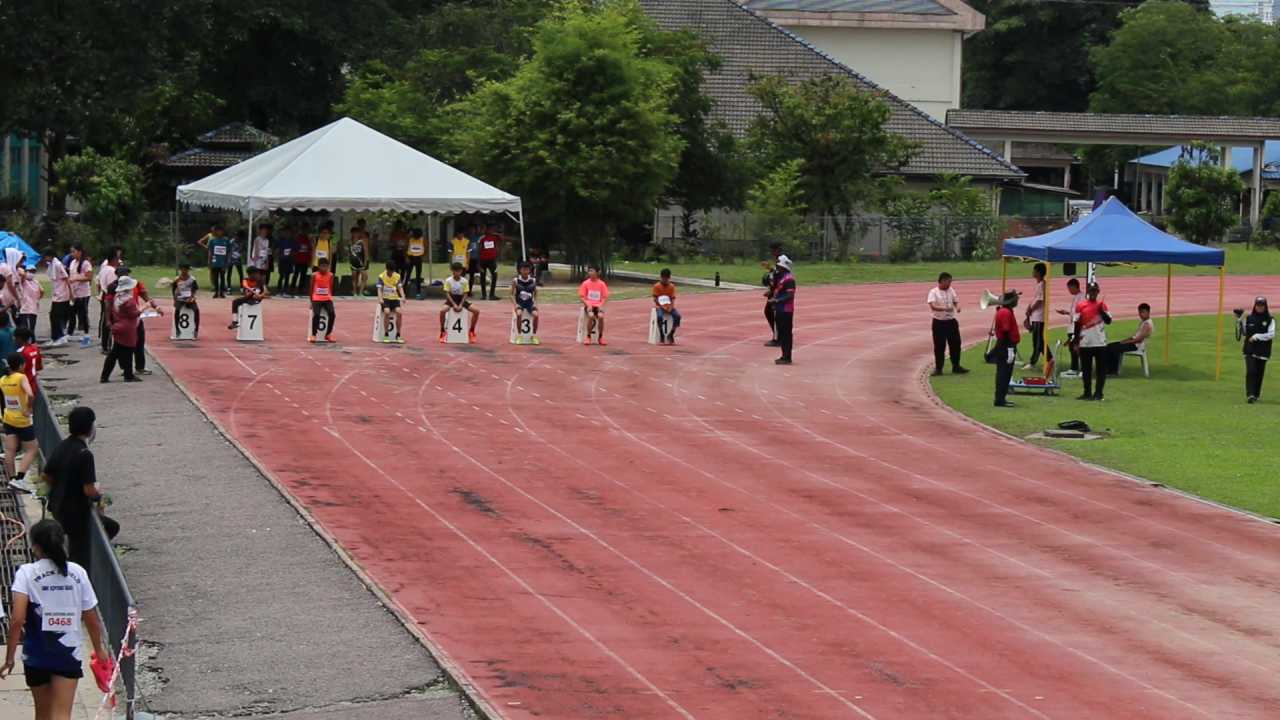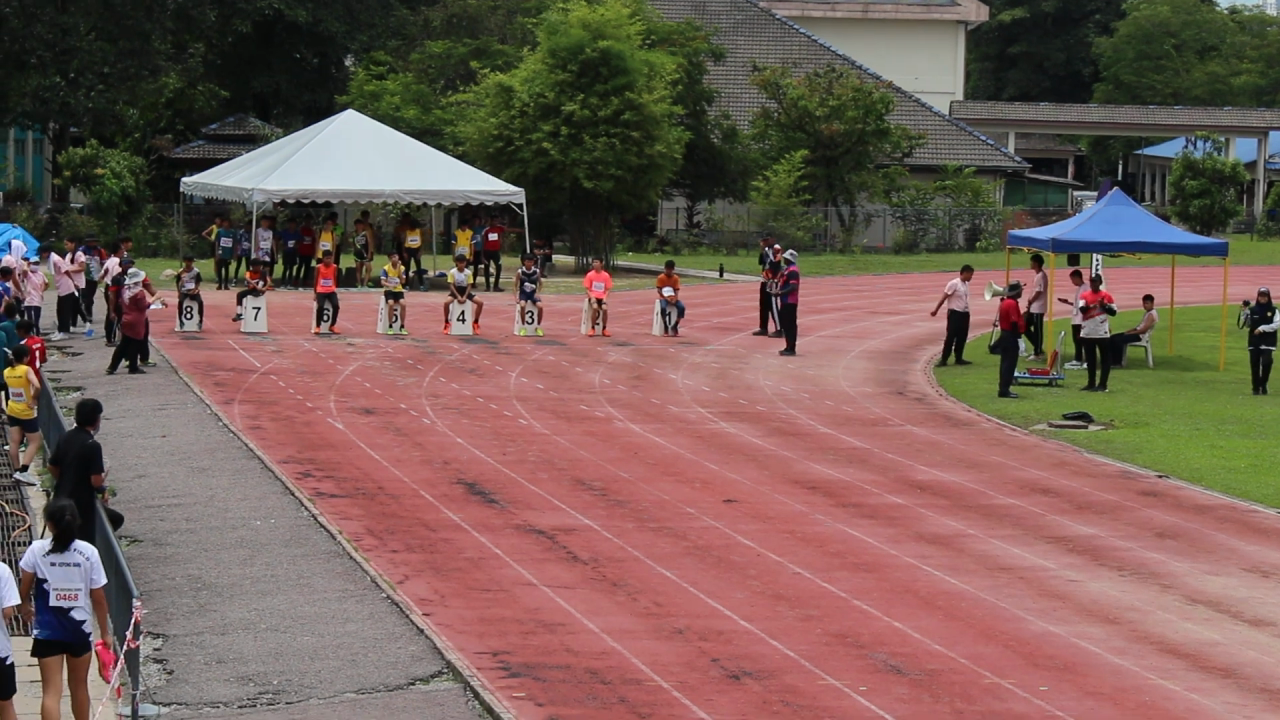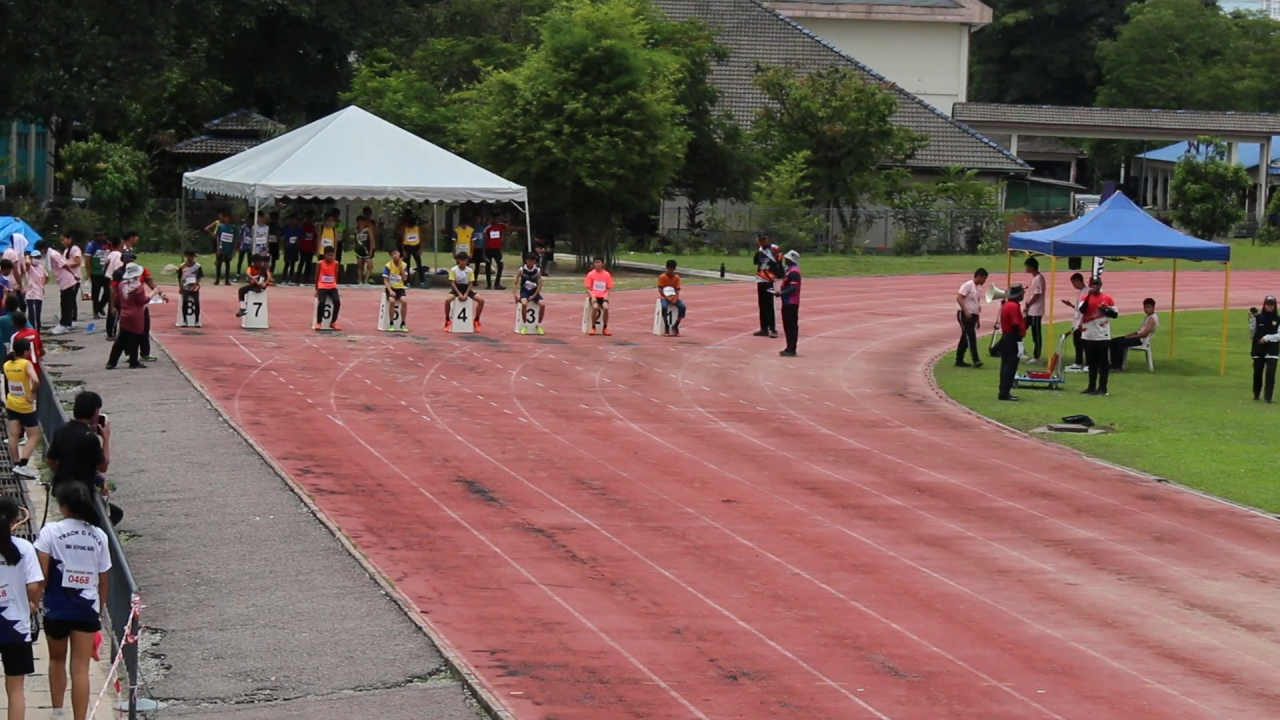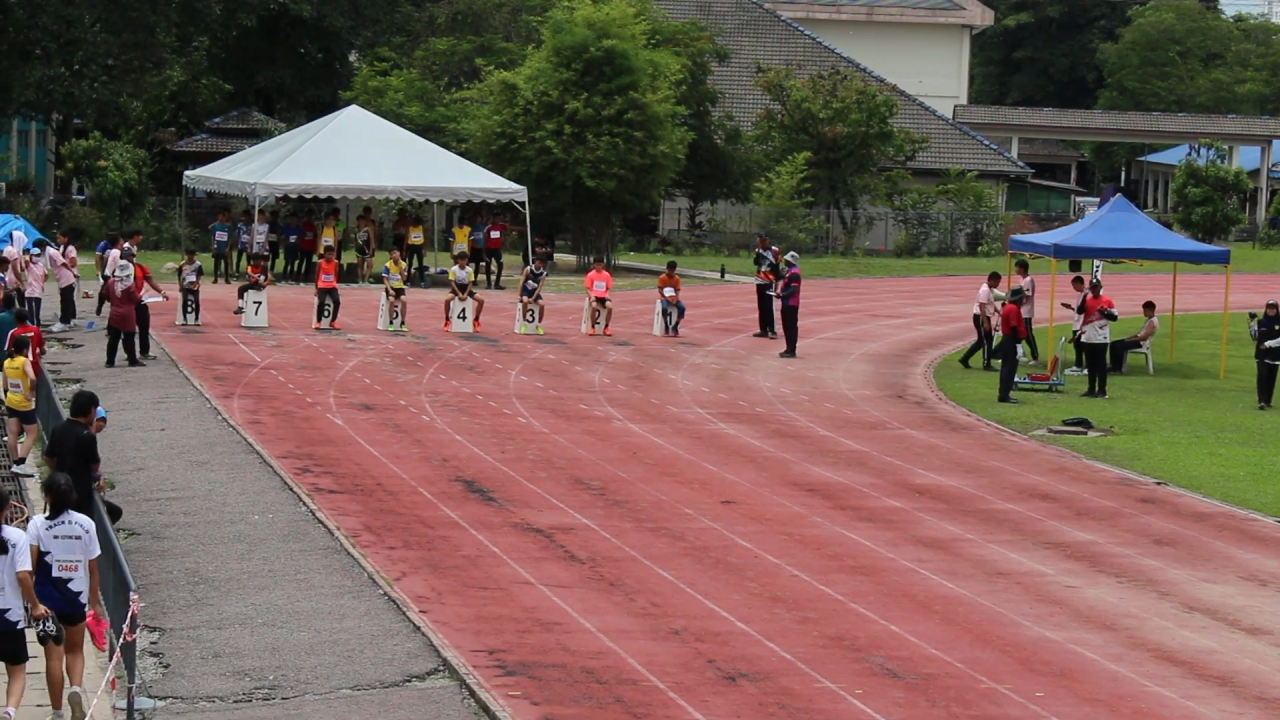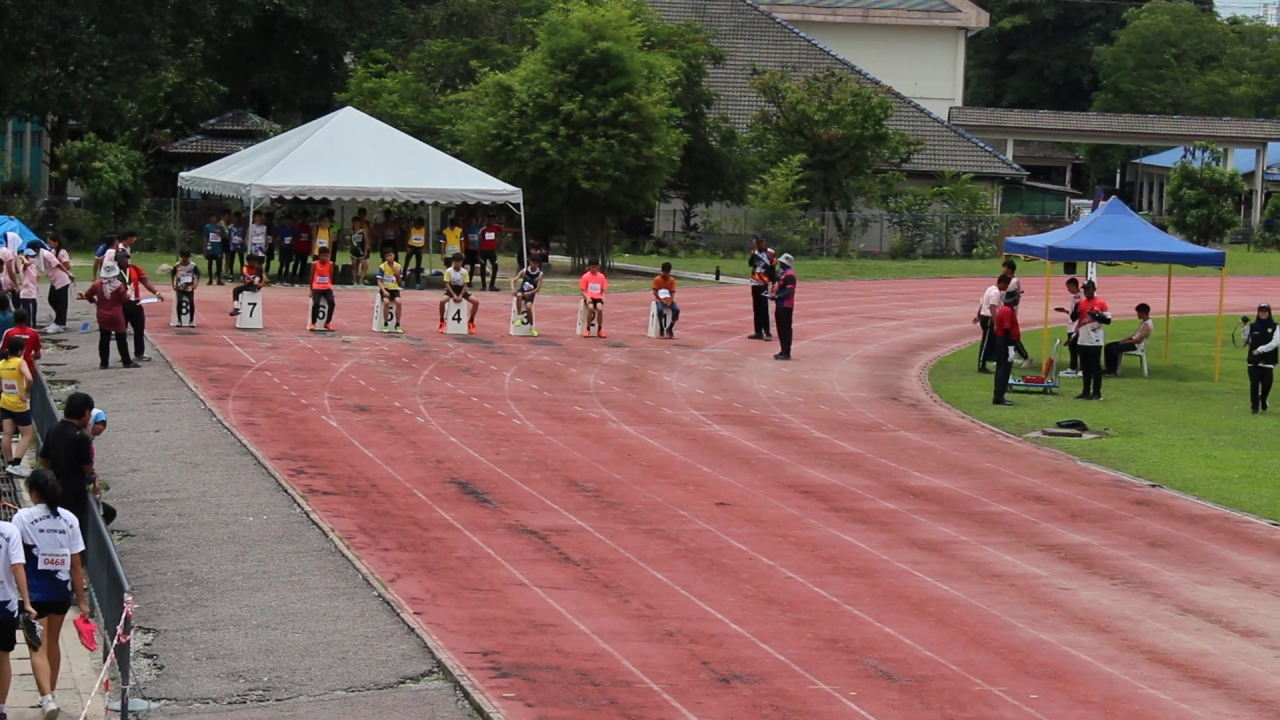
dt=0.4s
person 1, frame 1
left shoulder: (26, 573)
right shoulder: (78, 573)
left elbow: (18, 620)
right elbow: (91, 619)
right wrist: (99, 648)
left hip: (36, 656)
right hip: (68, 656)
person 1, frame 2
left shoulder: (37, 550)
right shoulder: (89, 551)
left elbow: (24, 591)
right elbow: (99, 598)
left wrist: (27, 609)
right wrist: (105, 632)
left hip: (47, 631)
right hip: (79, 630)
left knee: (51, 690)
right knee: (79, 685)
person 1, frame 3
left shoulder: (51, 531)
right shoulder: (99, 535)
left elbow: (41, 573)
right elbow: (103, 581)
right wrist: (98, 608)
left hip: (56, 609)
right hip: (87, 610)
left knee: (57, 660)
right knee: (80, 669)
person 1, frame 4
left shoulder: (38, 523)
right shoulder: (86, 523)
left elbow: (30, 565)
right elbow: (93, 569)
right wrist: (95, 602)
left hip: (47, 599)
right hip: (76, 599)
left knee: (54, 657)
right knee: (75, 650)
right ankle: (76, 689)
person 1, frame 5
left shoulder: (23, 517)
right shoulder: (69, 519)
right elbow: (76, 565)
right wrist: (81, 600)
left hip: (34, 592)
right hip: (61, 591)
left knee: (38, 649)
right knee: (52, 643)
left ankle: (47, 699)
right ankle: (49, 696)
